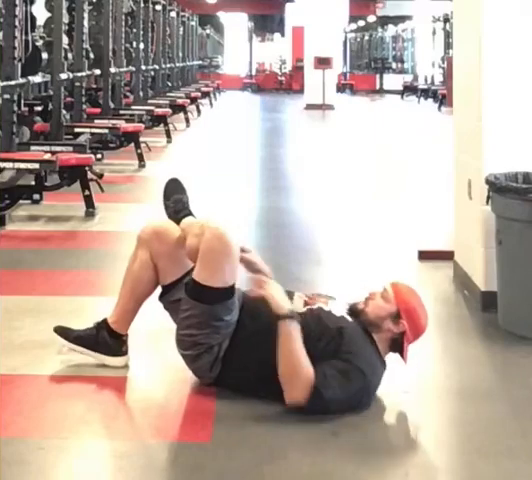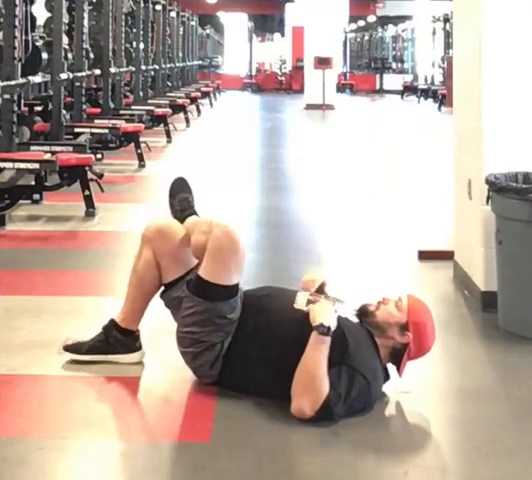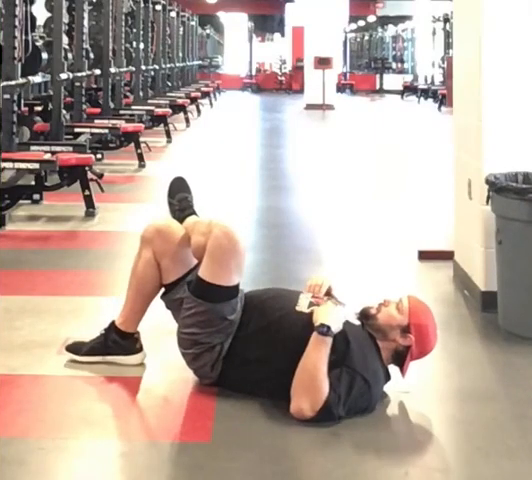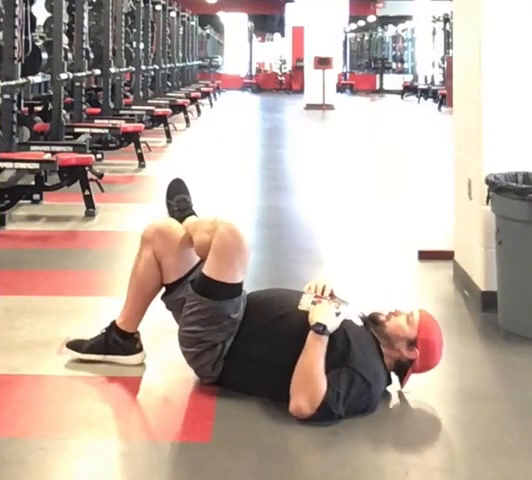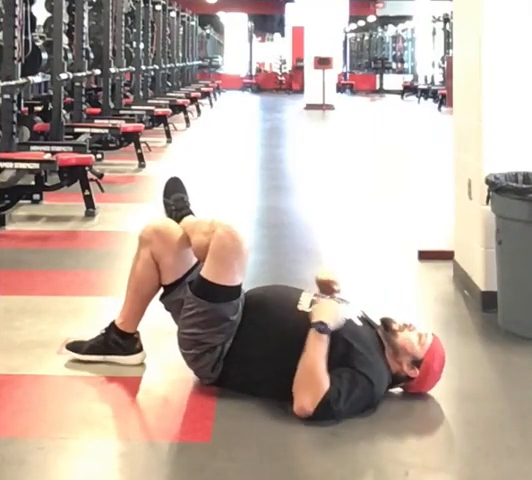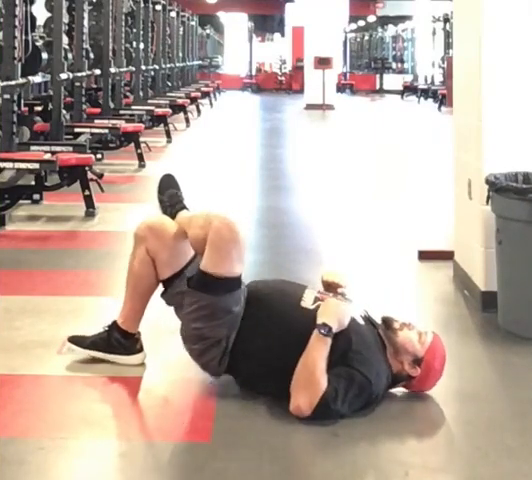
dt=0.5s
person 1, frame 1
left shoulder: (361, 371)
right shoulder: (352, 331)
left elbow: (297, 393)
left wrist: (284, 313)
right wrist: (266, 277)
left hip: (214, 351)
right hip: (236, 320)
left knee: (215, 239)
right knee: (154, 237)
left ankle: (187, 223)
right ankle: (111, 337)
person 1, frame 2
left shoulder: (364, 374)
right shoulder: (357, 332)
left elbow: (305, 406)
left wrist: (322, 329)
right wrist: (317, 298)
left hip: (212, 349)
right hip: (232, 320)
left knee: (222, 236)
right knee: (159, 234)
left ankle: (191, 223)
right ankle: (122, 335)
person 1, frame 3
left shoulder: (365, 375)
right shoulder: (358, 331)
left elbow: (304, 406)
left wrist: (324, 329)
right wrist: (321, 297)
left hip: (214, 351)
right hip: (235, 317)
left knee: (222, 237)
right knee: (157, 235)
left ankle: (189, 221)
right ankle: (122, 339)
person 1, frame 4
left shoulder: (367, 378)
right shoulder: (364, 330)
left elbow: (303, 404)
left wrist: (320, 326)
right wrist: (320, 296)
left hip: (217, 348)
right hip: (236, 318)
left knee: (228, 234)
right knee: (158, 234)
left ankle: (188, 220)
right ankle: (122, 338)
person 1, frame 5
left shoulder: (369, 376)
right shoulder: (367, 328)
left elbow: (306, 403)
left wrist: (320, 327)
right wrist: (325, 298)
left hip: (216, 350)
right hip: (235, 317)
left knee: (225, 239)
right knee: (156, 234)
left ankle: (186, 220)
right ankle: (122, 339)
person 1, frame 6
left shoulder: (369, 374)
right shoulder: (369, 330)
left elbow: (303, 404)
left wrist: (326, 328)
right wrist: (330, 292)
left hip: (222, 334)
right hip: (243, 311)
left knee: (223, 231)
right knee: (152, 231)
left ankle: (181, 216)
right ankle: (123, 338)
